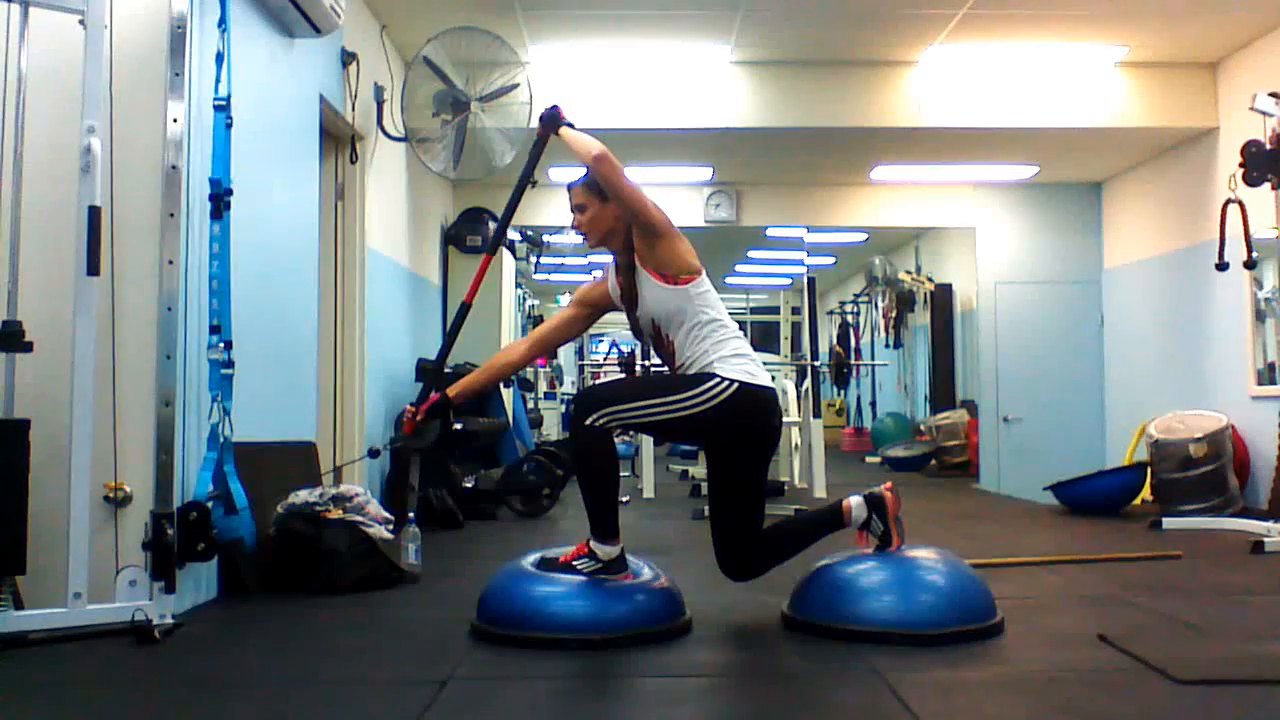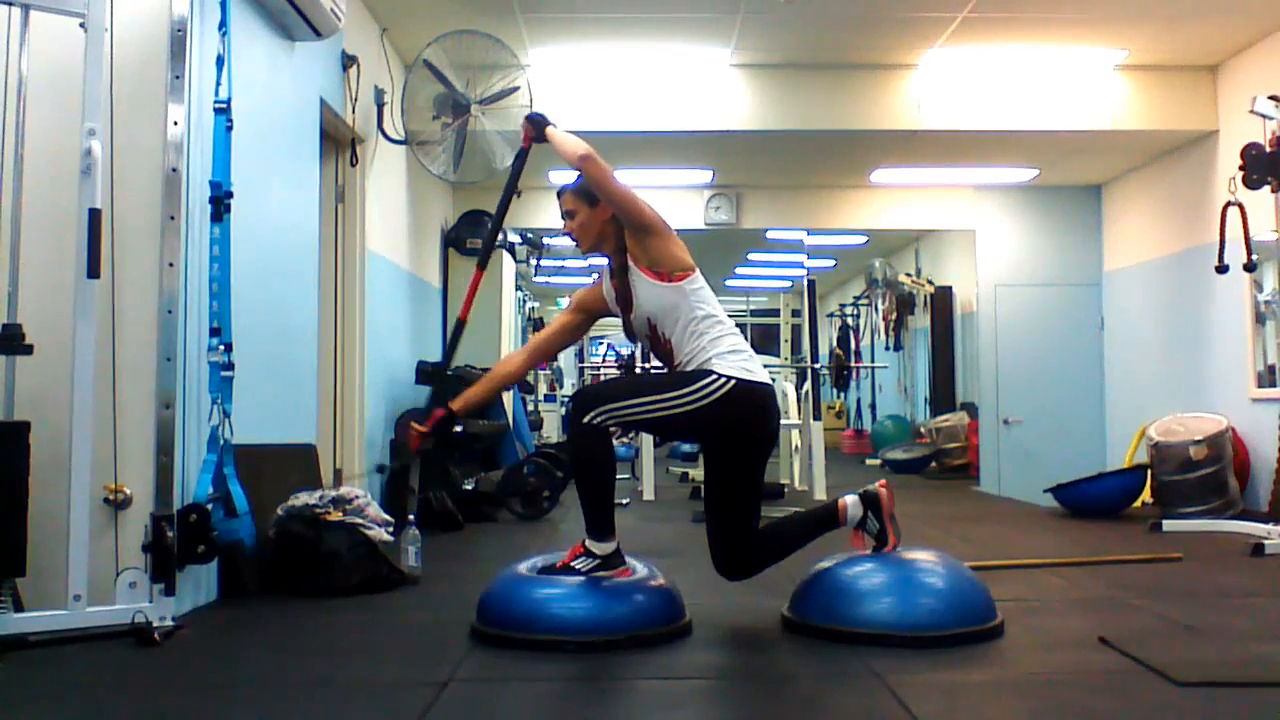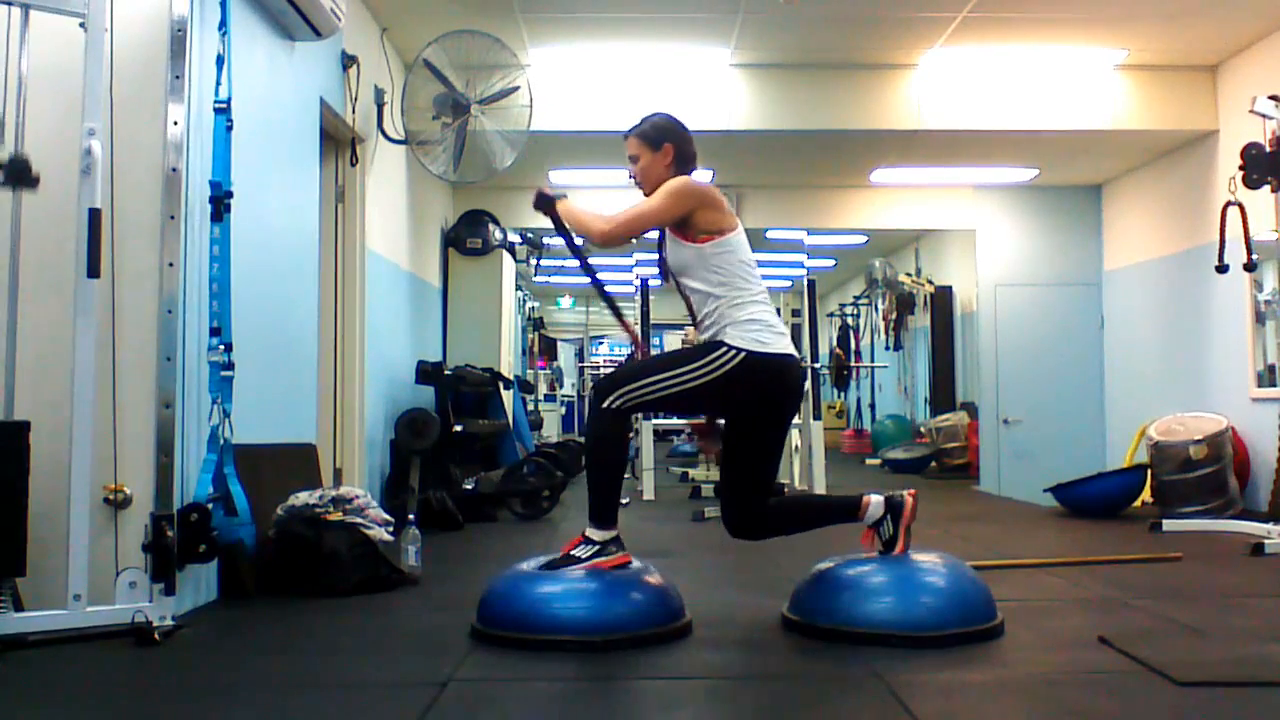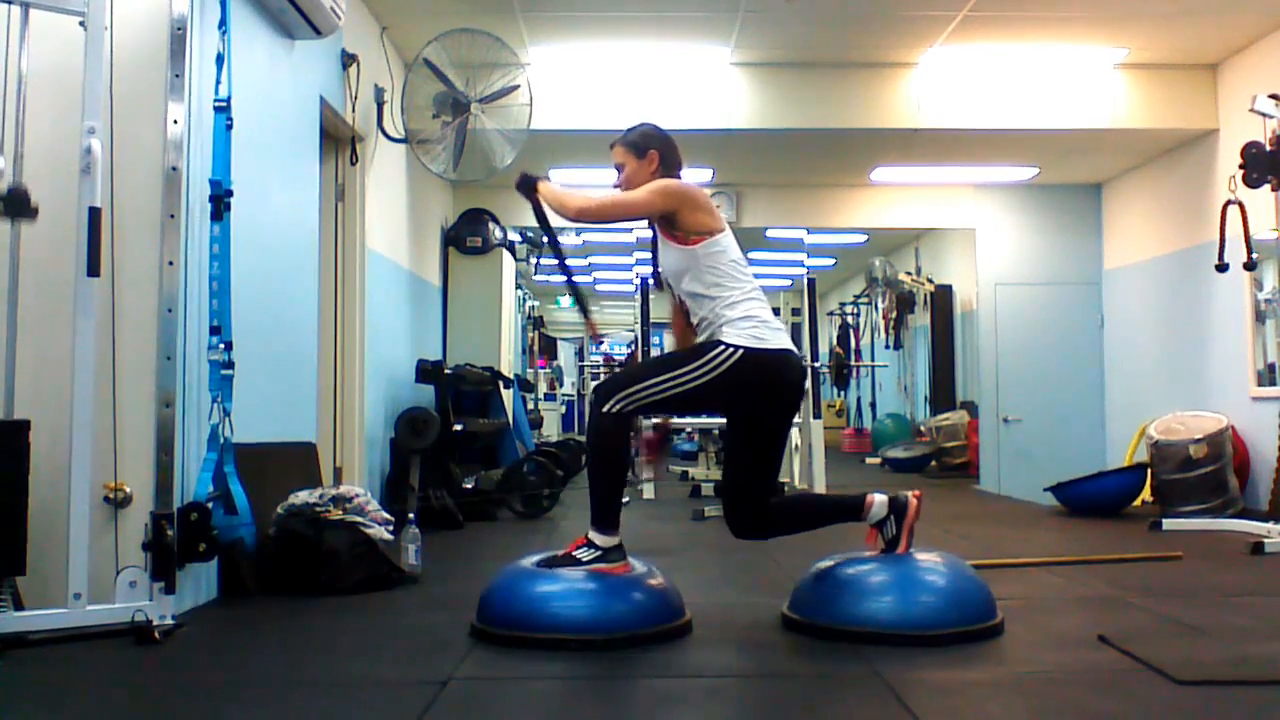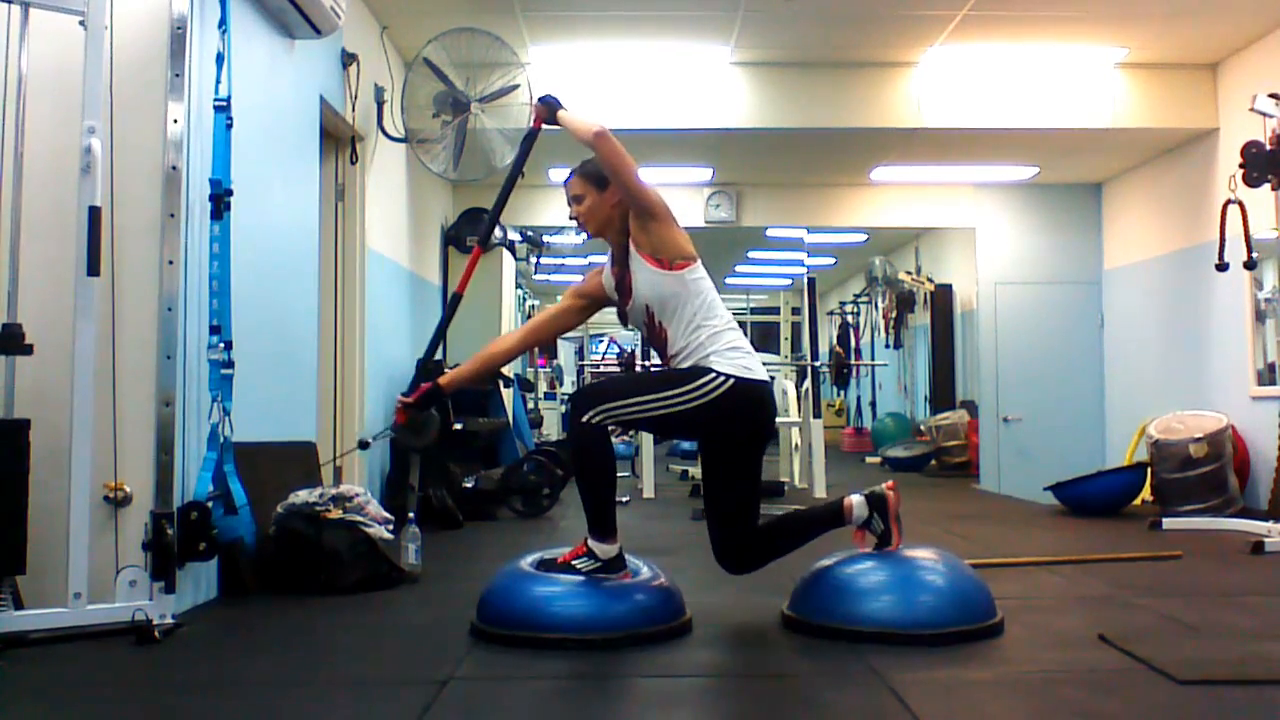
dt=0.7s
person 1, frame 1
left shoulder: (658, 240)
right shoulder: (604, 291)
left elbow: (602, 161)
right elbow: (525, 348)
left wrist: (561, 127)
right wrist: (447, 397)
left hip: (739, 395)
right hip: (733, 406)
left knee: (591, 408)
right knee: (742, 561)
left ankle: (605, 552)
right ankle: (862, 508)
person 1, frame 2
left shoulder: (648, 235)
right shoulder: (596, 296)
left elbow: (585, 160)
right elbow: (525, 358)
left wrist: (546, 130)
right wrist: (451, 412)
left hip: (735, 392)
right hip: (737, 405)
left knee: (588, 408)
right knee: (736, 560)
left ankle: (601, 551)
right ankle: (861, 507)
person 1, frame 3
left shoulder: (690, 192)
right shoulder: (681, 230)
left elbow: (604, 232)
right elbow: (706, 311)
left wrist: (559, 204)
right wrist: (704, 410)
left hip: (749, 358)
right hip: (773, 372)
left knee: (608, 396)
right knee: (747, 519)
left ankle: (602, 539)
right ankle: (880, 508)
person 1, frame 4
left shoulder: (678, 195)
right shoulder: (669, 245)
left elbow: (583, 209)
right elbow: (683, 334)
left wrist: (539, 185)
left hip: (749, 355)
right hip: (773, 370)
left knee: (609, 399)
right knee: (750, 518)
left ankle: (603, 544)
right ankle: (883, 507)
person 1, frame 5
left shoulder: (654, 225)
right shoulder: (601, 285)
left elbow: (600, 137)
right elbow: (519, 339)
left wrist: (557, 112)
right wrist: (440, 387)
left hip: (733, 388)
right hip: (730, 399)
left knee: (587, 409)
right knee: (739, 554)
left ankle: (604, 552)
right ankle: (861, 506)
